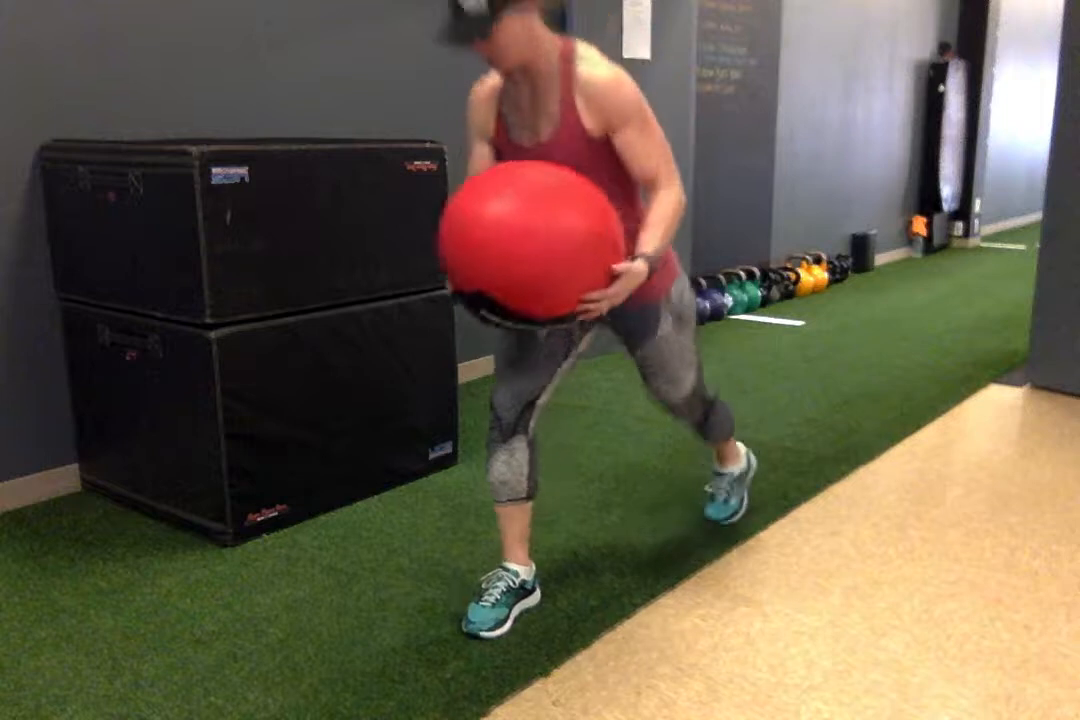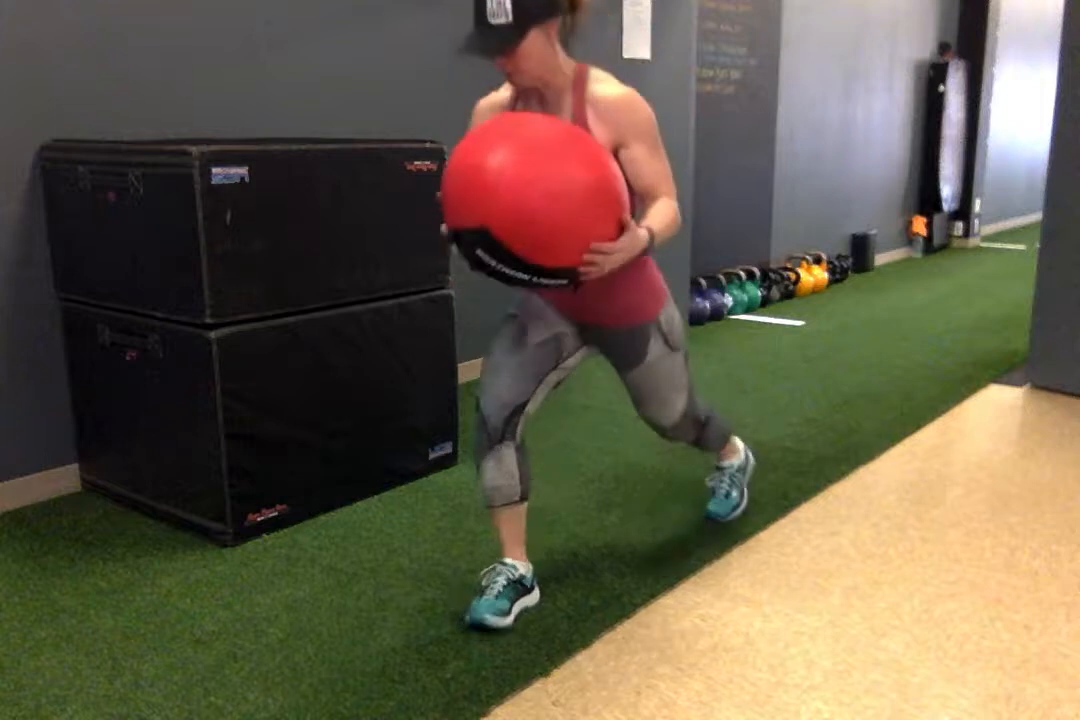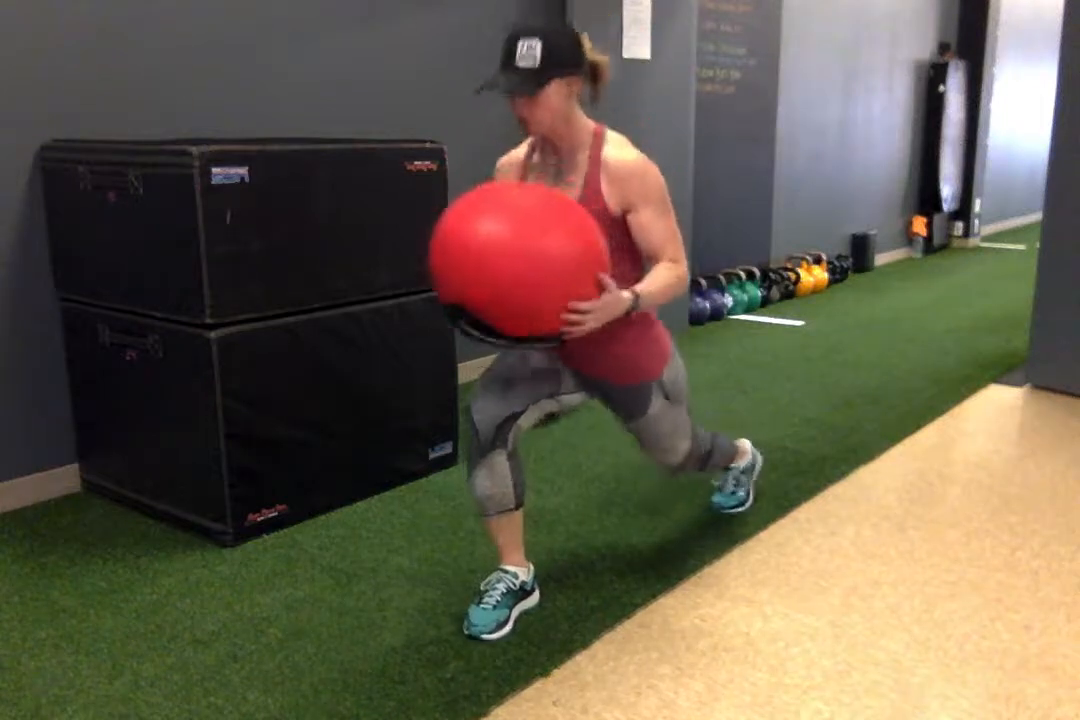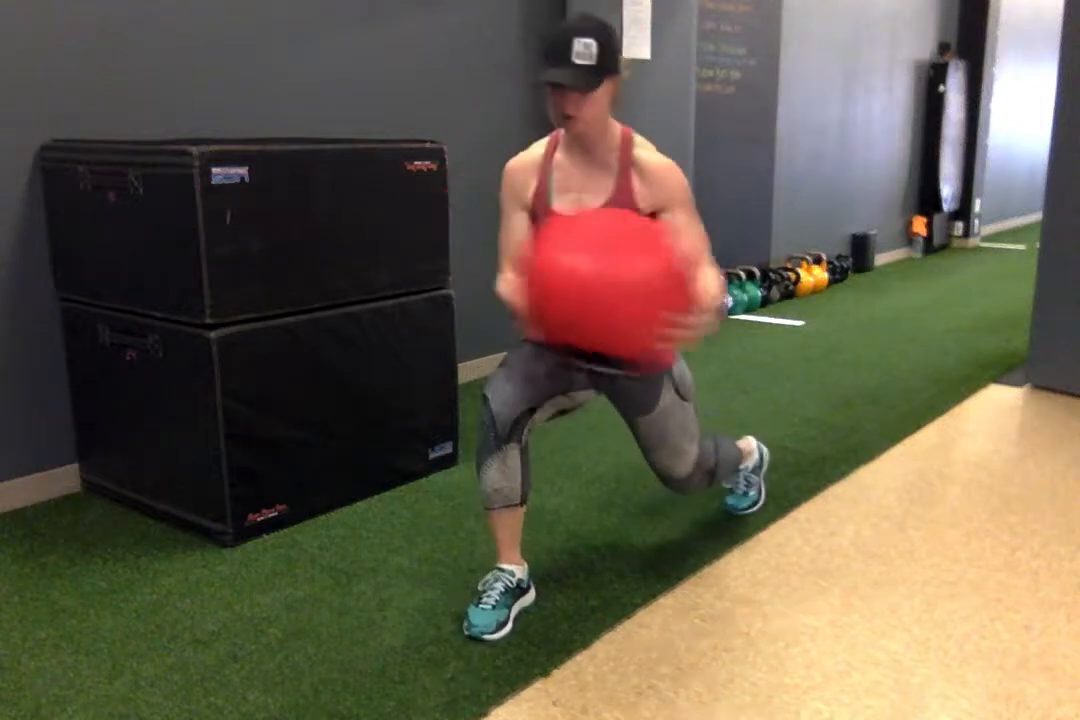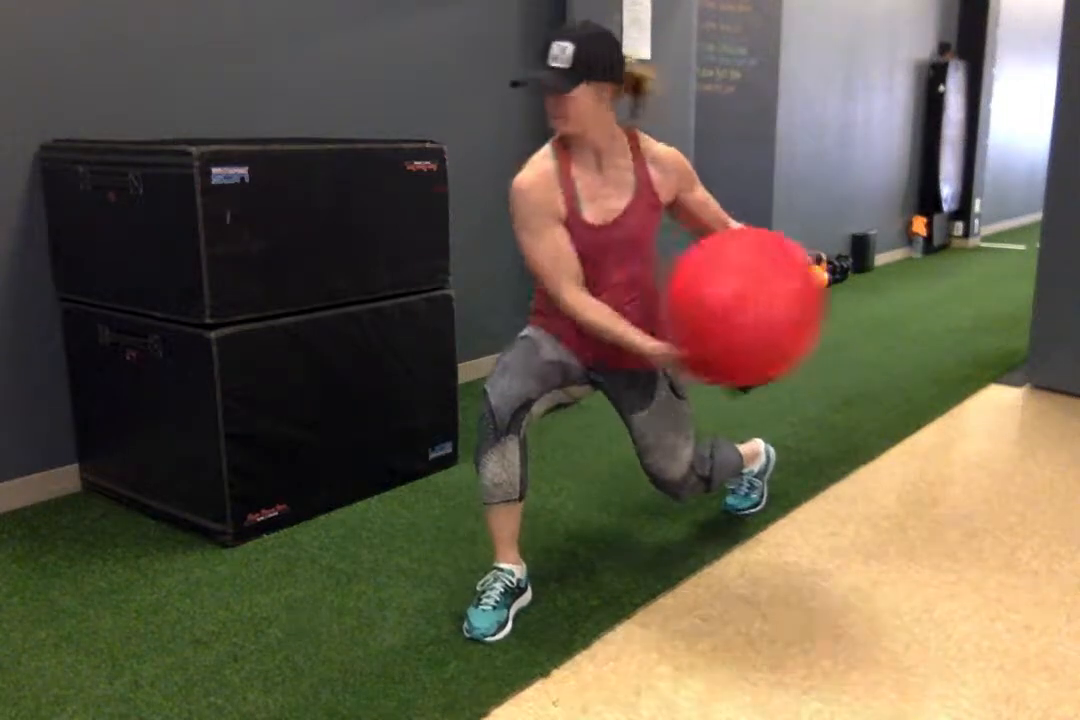
dt=0.4s
person 1, frame 1
left shoulder: (600, 84)
right shoulder: (486, 100)
left elbow: (667, 186)
left wrist: (642, 263)
left hip: (638, 277)
left knee: (681, 396)
right knee: (510, 410)
left ankle: (732, 460)
right ankle: (516, 572)
person 1, frame 2
left shoulder: (613, 103)
right shoulder: (490, 112)
left elbow: (666, 204)
left wrist: (637, 239)
left hip: (628, 303)
right hip: (548, 300)
left knee: (672, 418)
right knee: (494, 415)
left ankle: (733, 456)
right ankle: (514, 571)
person 1, frame 3
left shoulder: (625, 168)
right shoulder: (511, 167)
left elbow: (674, 268)
left wrist: (623, 303)
left hip: (629, 354)
right hip: (550, 345)
left knee: (675, 453)
right knee: (485, 423)
left ankle: (740, 458)
right ankle: (514, 576)
person 1, frame 4
left shoulder: (653, 171)
right shoulder: (524, 170)
left elbow: (702, 269)
right elbow: (511, 271)
left wrist: (703, 313)
right wrist: (527, 309)
right hip: (559, 344)
left knee: (683, 471)
right knee: (499, 413)
left ankle: (747, 456)
right ankle: (510, 574)
person 1, frame 5
left shoulder: (662, 163)
right shoulder: (535, 183)
left elbow: (723, 230)
right elbow: (569, 295)
right wrist: (652, 349)
left hip: (640, 344)
right hip: (560, 335)
left knee: (676, 476)
right knee: (499, 408)
left ankle: (752, 456)
right ankle: (507, 574)
